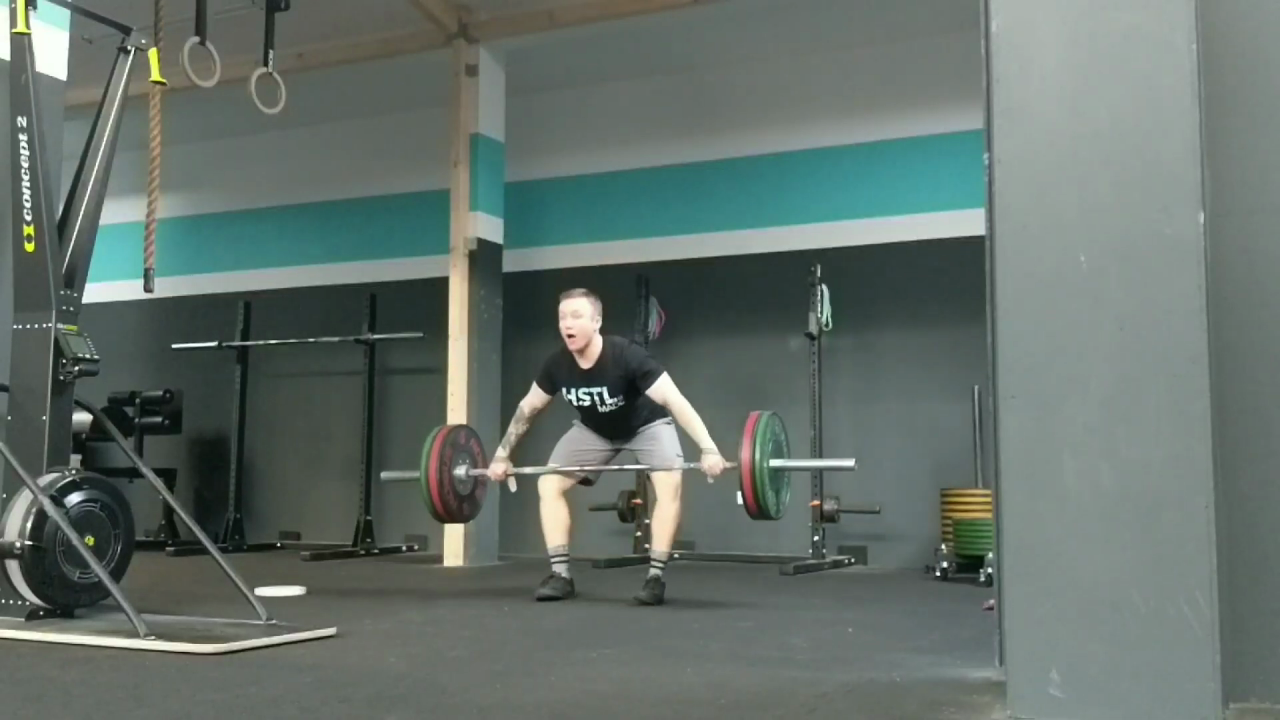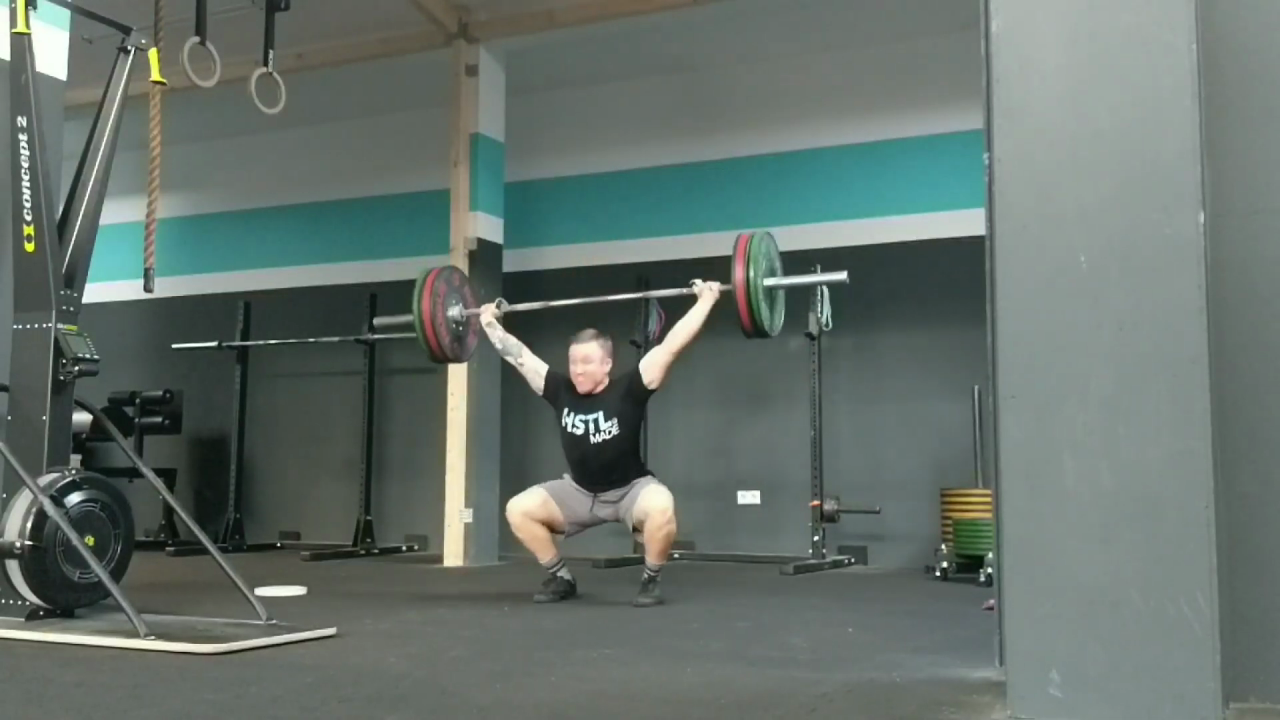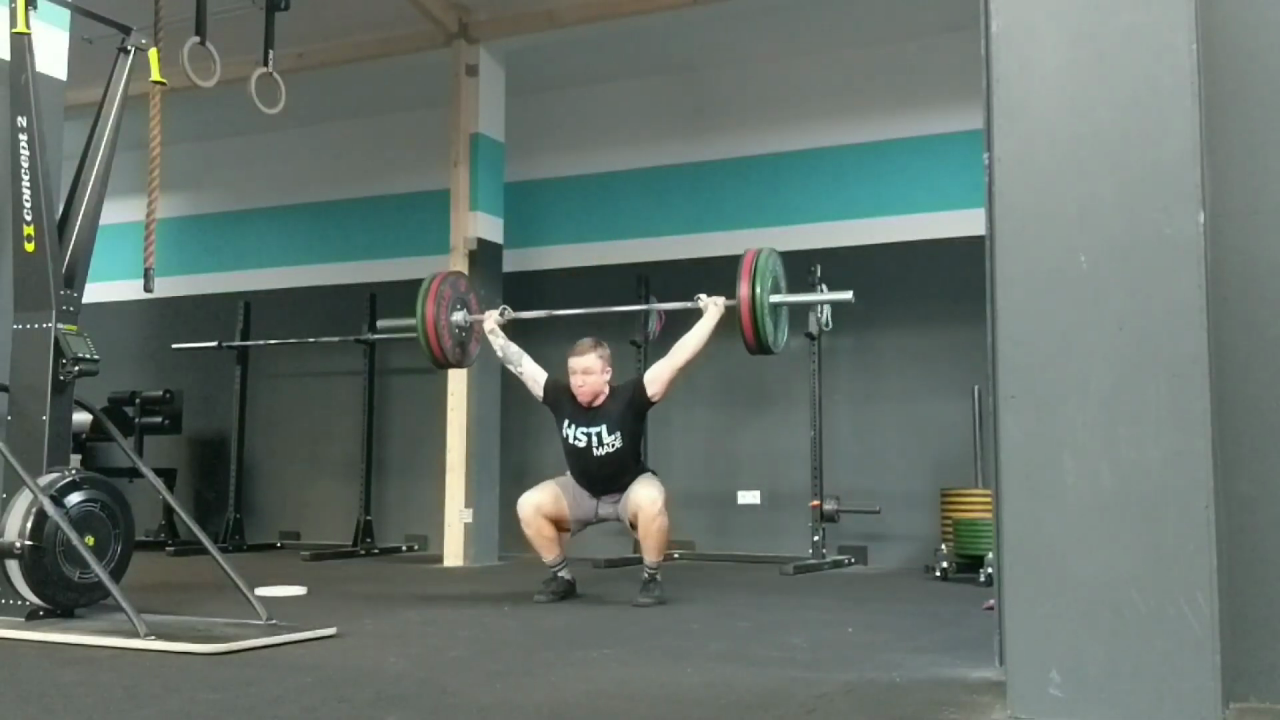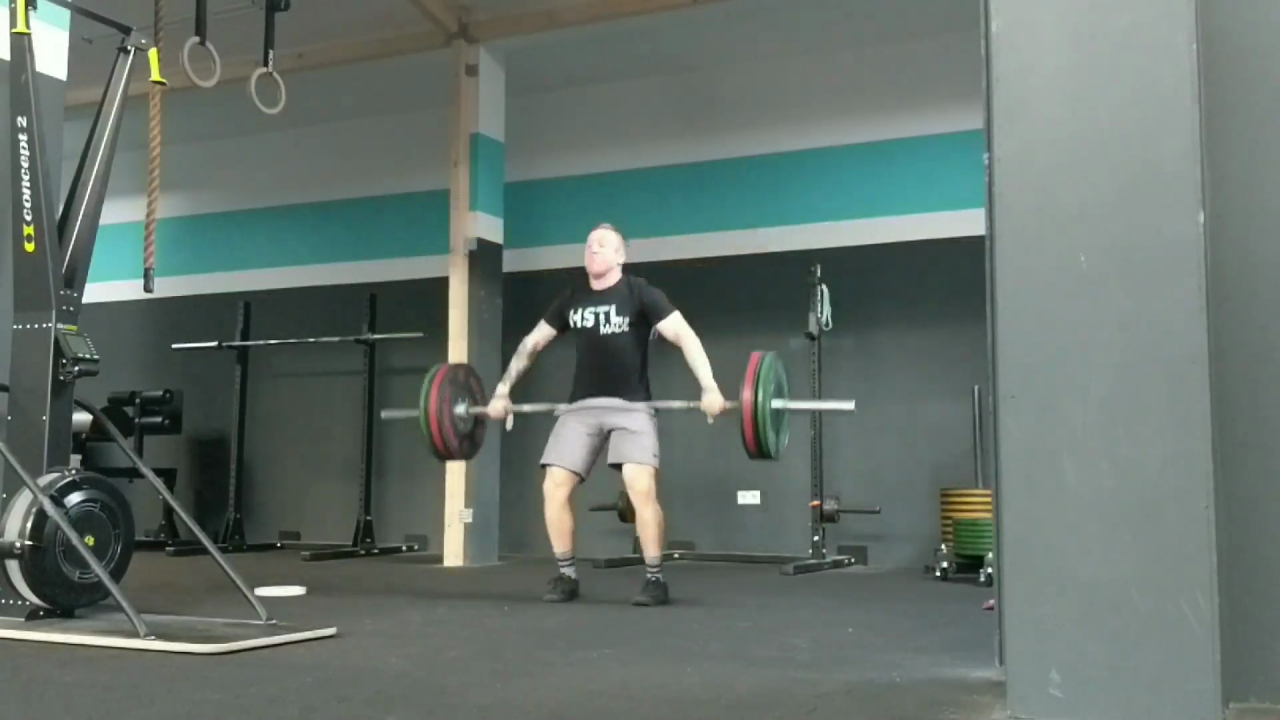
dt=1s
person 1, frame 1
left shoulder: (627, 356)
right shoulder: (558, 364)
left elbow: (674, 401)
right elbow: (528, 407)
left wrist: (708, 450)
right wrist: (503, 454)
left hip: (646, 426)
right hip: (593, 430)
left knee: (669, 484)
right knee: (548, 485)
left ankle: (655, 578)
right ankle: (560, 575)
person 1, frame 2
left shoulder: (629, 391)
right shoulder: (560, 390)
left elbow: (671, 346)
right elbow: (520, 357)
left wrist: (706, 299)
right wrist: (490, 322)
left hip: (629, 488)
right hip: (580, 491)
left knee: (660, 508)
right knee: (518, 509)
left ankle: (651, 580)
right ankle: (561, 577)
person 1, frame 3
left shoulder: (629, 400)
right shoulder: (560, 398)
left elbow: (676, 359)
right elbow: (520, 364)
left wrist: (711, 314)
right wrist: (492, 329)
left hip: (627, 492)
right hip: (582, 492)
left knee: (649, 501)
right knee: (529, 505)
left ankle: (651, 580)
right ankle: (561, 577)
person 1, frame 4
left shoulder: (640, 293)
right shoulder: (572, 297)
left elbow: (684, 336)
right elbow: (532, 342)
left wrist: (709, 387)
right wrist: (502, 389)
left hip: (630, 405)
right hip: (582, 406)
left knee: (641, 488)
right knee: (554, 486)
left ankle: (655, 578)
right ankle: (566, 575)
